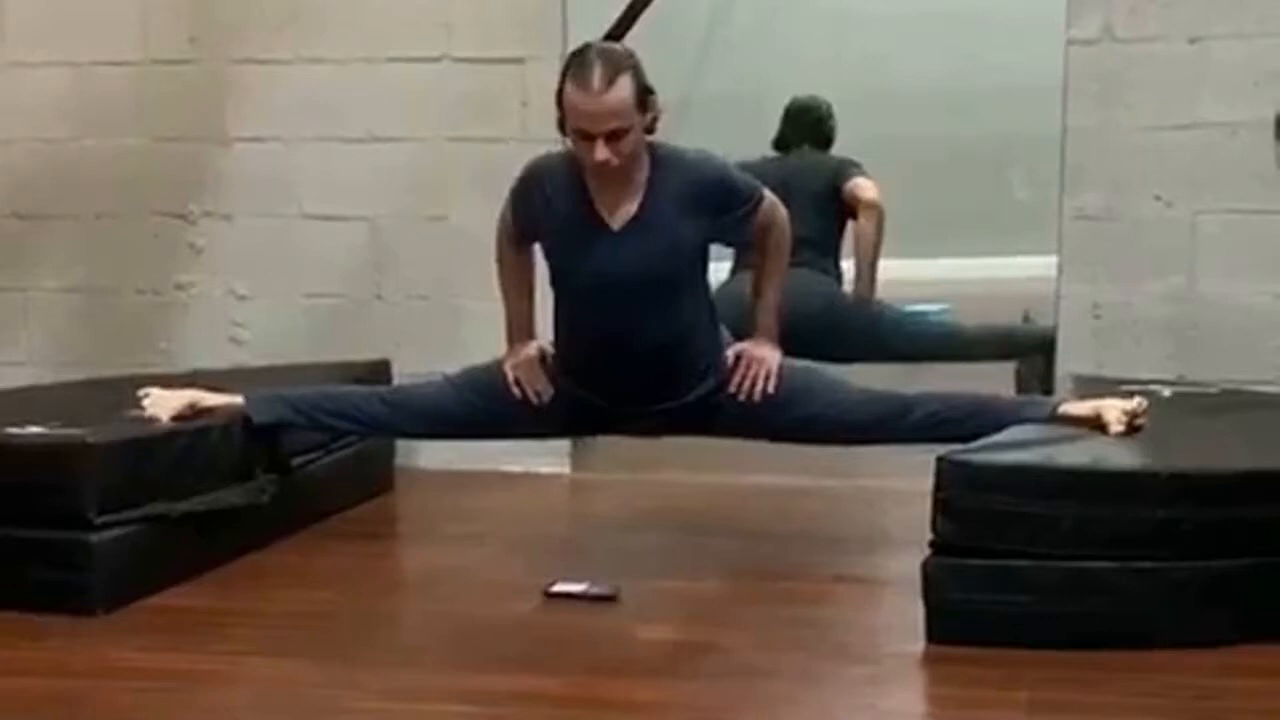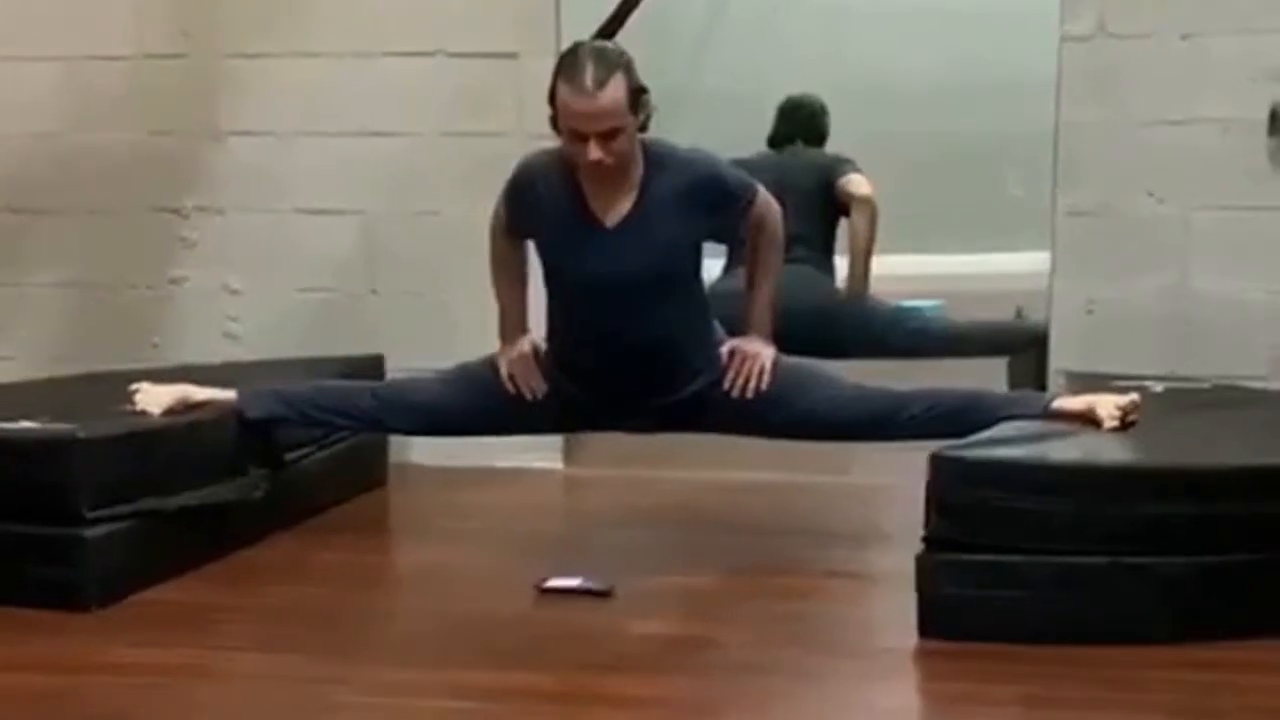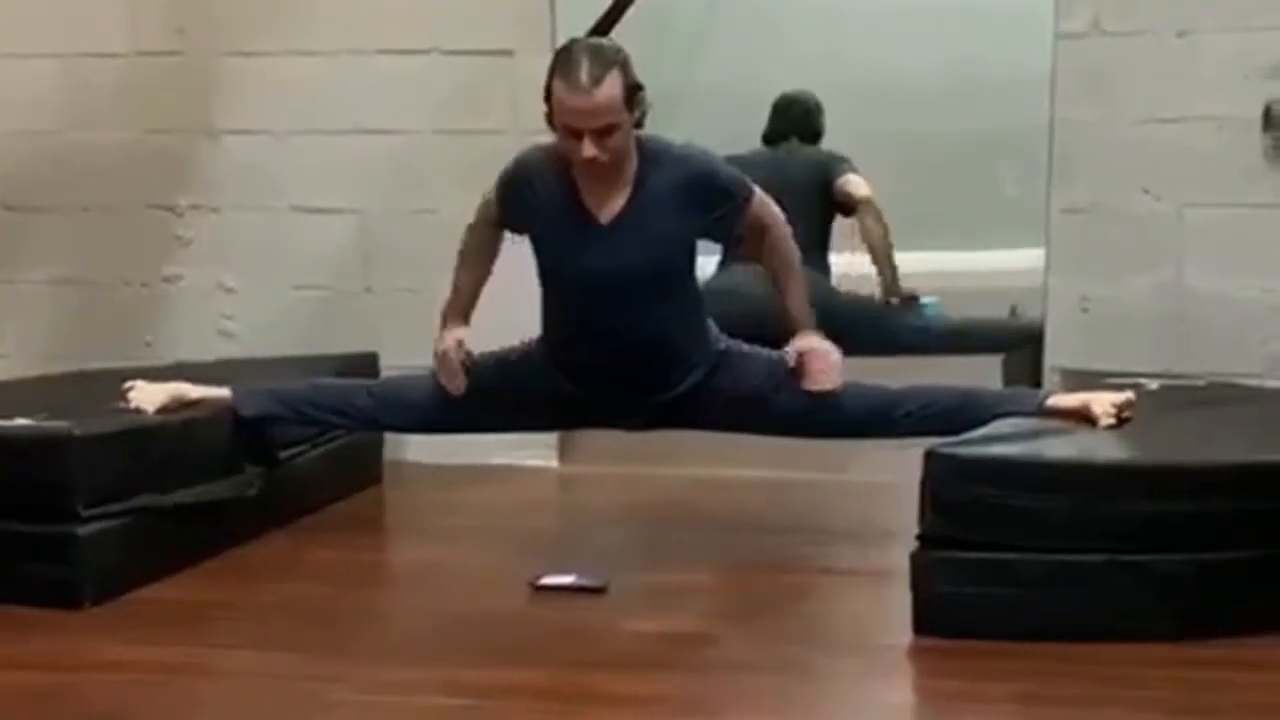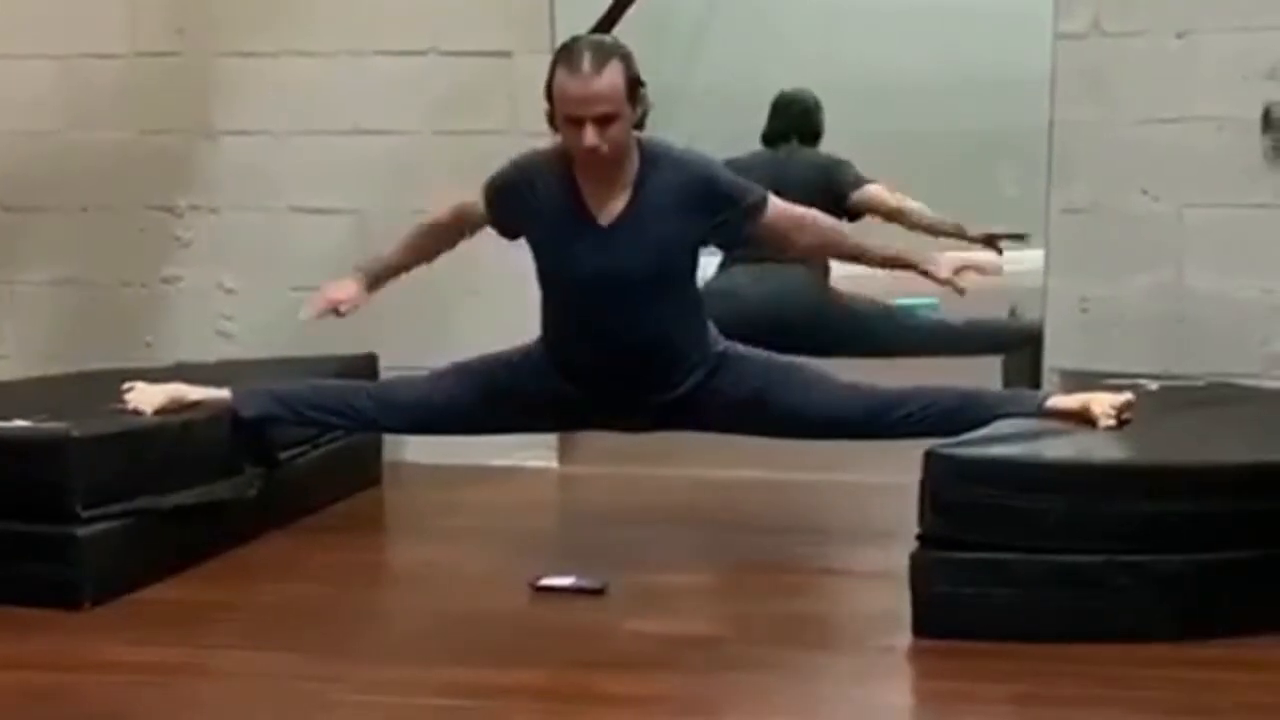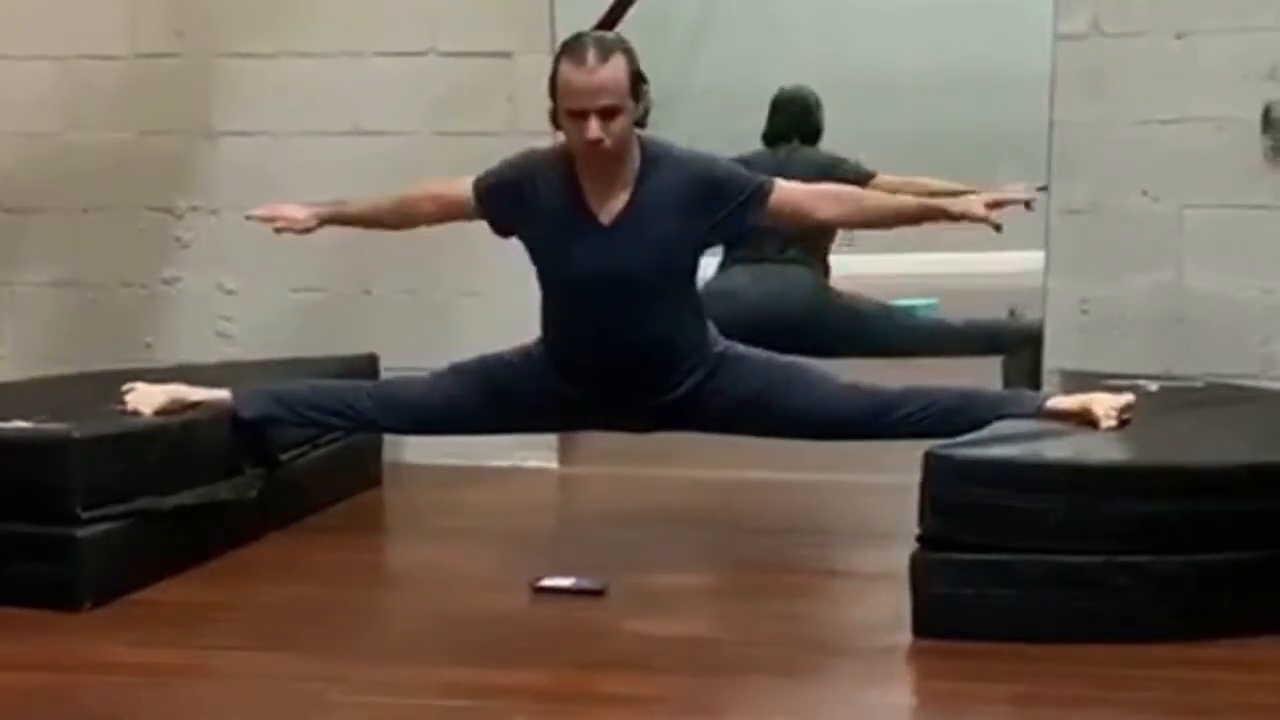
dt=0.4s
person 1, frame 1
left shoulder: (702, 181)
right shoulder: (540, 185)
left elbow: (776, 224)
right elbow: (510, 240)
left wrist: (764, 336)
right wrist: (519, 338)
left hip: (704, 385)
right hip: (573, 388)
left knee: (882, 416)
right knee: (402, 411)
left ankle: (1060, 412)
right ankle: (230, 405)
person 1, frame 2
left shoulder: (695, 178)
right shoulder: (533, 184)
left elbow: (767, 219)
right elbow: (503, 237)
left wrist: (758, 333)
right wrist: (512, 336)
left hip: (698, 380)
right hip: (567, 384)
left knee: (874, 412)
right knee: (396, 406)
left ankle: (1056, 406)
right ankle: (219, 400)
person 1, frame 3
left shoulder: (690, 175)
right shoulder: (529, 176)
left elbow: (769, 225)
right elbow: (483, 227)
left wrist: (805, 328)
right wrist: (455, 320)
left hip: (693, 377)
right hip: (565, 379)
left knee: (868, 406)
right knee: (395, 402)
left ankle: (1047, 403)
right ankle: (215, 396)
person 1, frame 4
left shoulder: (692, 182)
right shoulder: (528, 183)
left elbow: (801, 226)
right elbow: (454, 221)
left wrist: (919, 257)
right wrist: (366, 278)
left hip: (693, 379)
right hip: (564, 382)
left knee: (866, 411)
right knee: (394, 404)
left ankle: (1050, 405)
right ankle: (211, 399)
person 1, frame 5
left shoulder: (695, 179)
right shoulder: (527, 181)
left elbow: (820, 203)
right elbow: (432, 201)
left wrist: (945, 206)
right wrist: (329, 212)
left hip: (694, 380)
right hip: (565, 383)
left knee: (866, 411)
right knee: (395, 405)
person 2, frame 1
left shoulder: (742, 174)
right shoulder: (839, 168)
right elbow: (869, 201)
right wrist: (863, 294)
left hip: (741, 303)
right hip: (811, 300)
right knee: (939, 339)
right ankle: (1046, 340)
person 2, frame 2
left shoulder: (735, 171)
right shoulder: (832, 165)
right elbow: (862, 196)
right wrist: (856, 291)
left hip: (735, 300)
right hip: (805, 297)
right knee: (931, 334)
right ankle: (1039, 336)
person 2, frame 3
left shoulder: (730, 168)
right shoulder: (827, 163)
right elbow: (861, 196)
right wrist: (890, 283)
left hip: (730, 297)
right knee: (927, 330)
right ankle: (1035, 333)
person 2, frame 4
left shoulder: (730, 170)
right shoulder: (827, 168)
right elbow: (889, 205)
right wrist: (965, 233)
left hip: (729, 302)
right hip: (799, 298)
right knee: (924, 332)
right ankle: (1032, 333)
person 2, frame 5
right shoulder: (829, 168)
right elbow: (906, 189)
right wrist: (982, 194)
left hip: (730, 300)
right hip: (798, 298)
right knee: (923, 333)
right ankle: (1030, 334)
